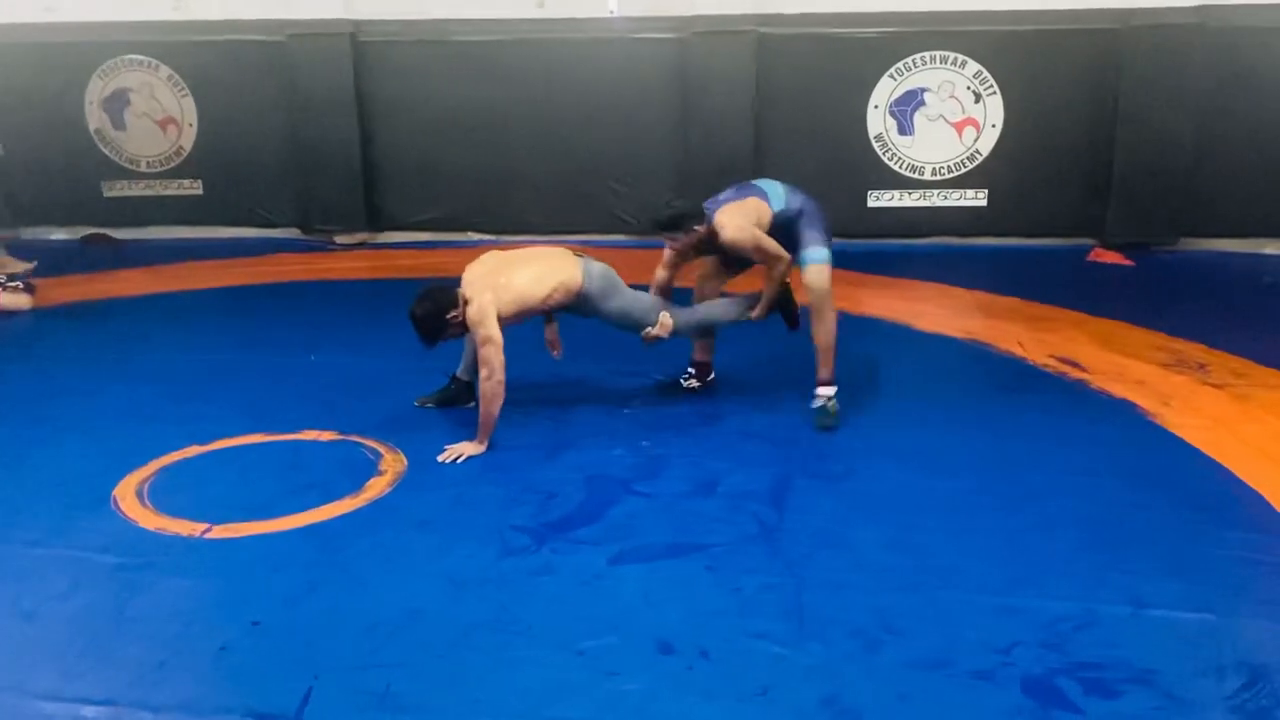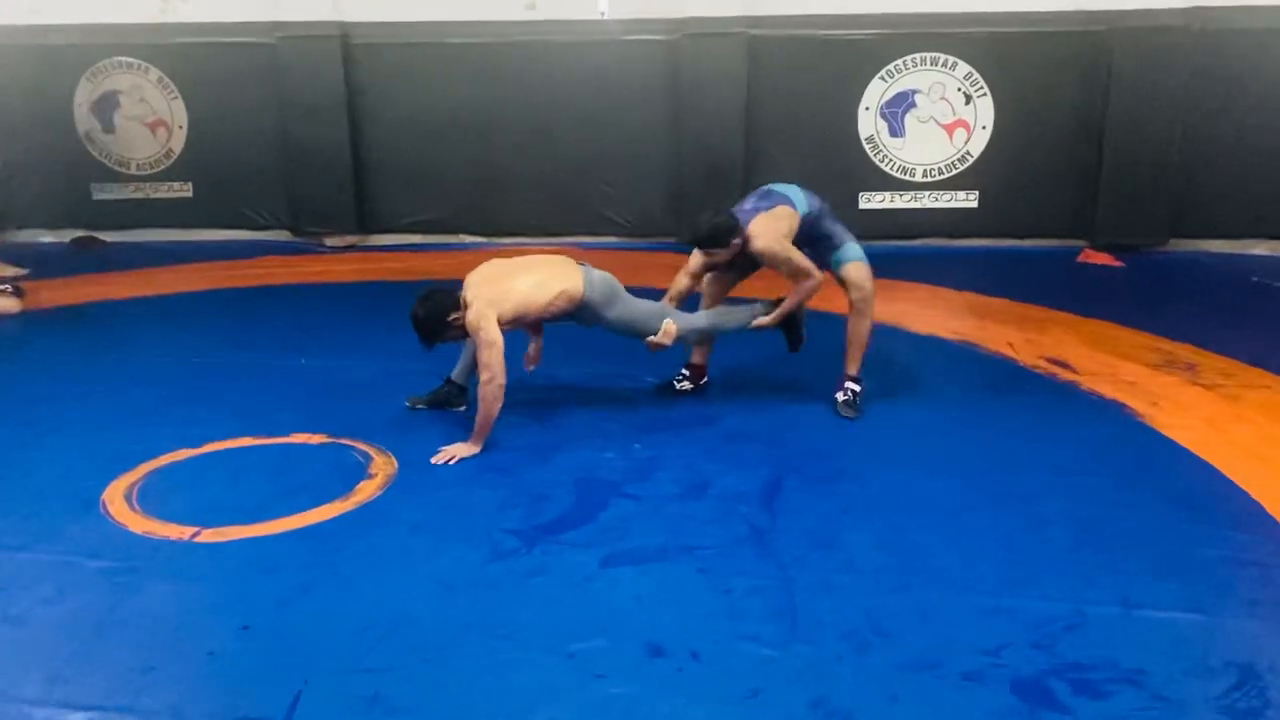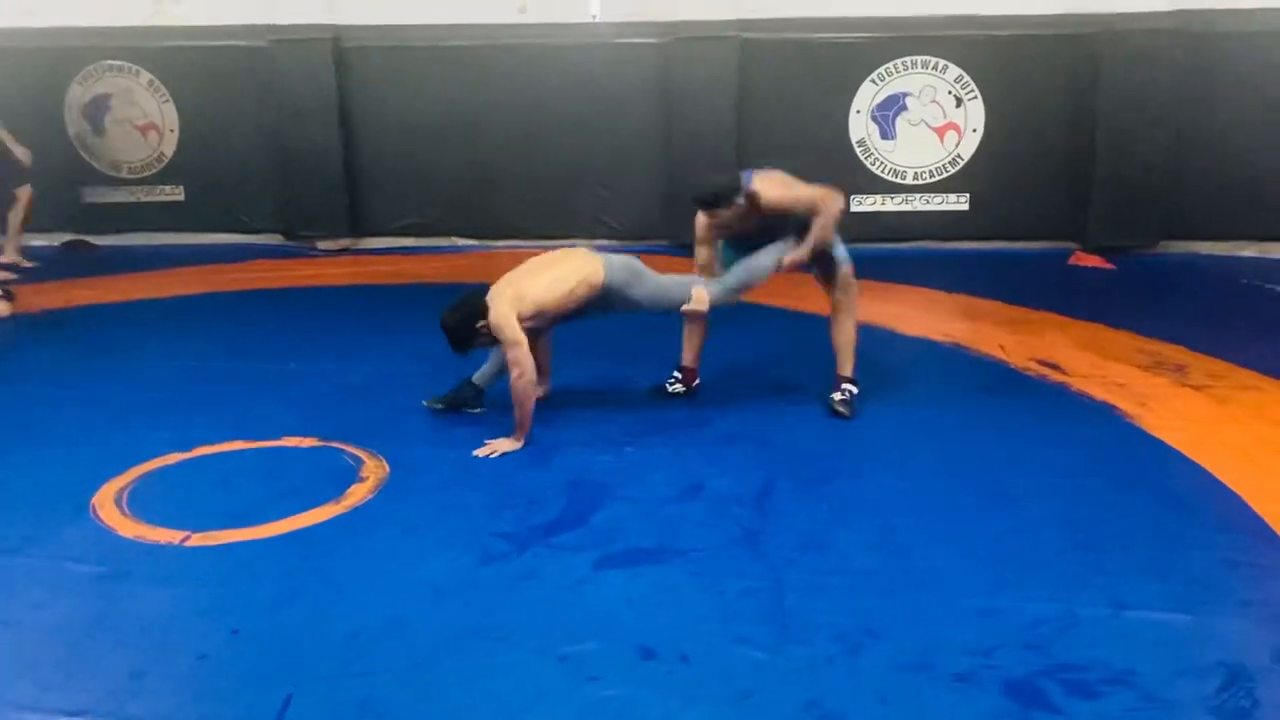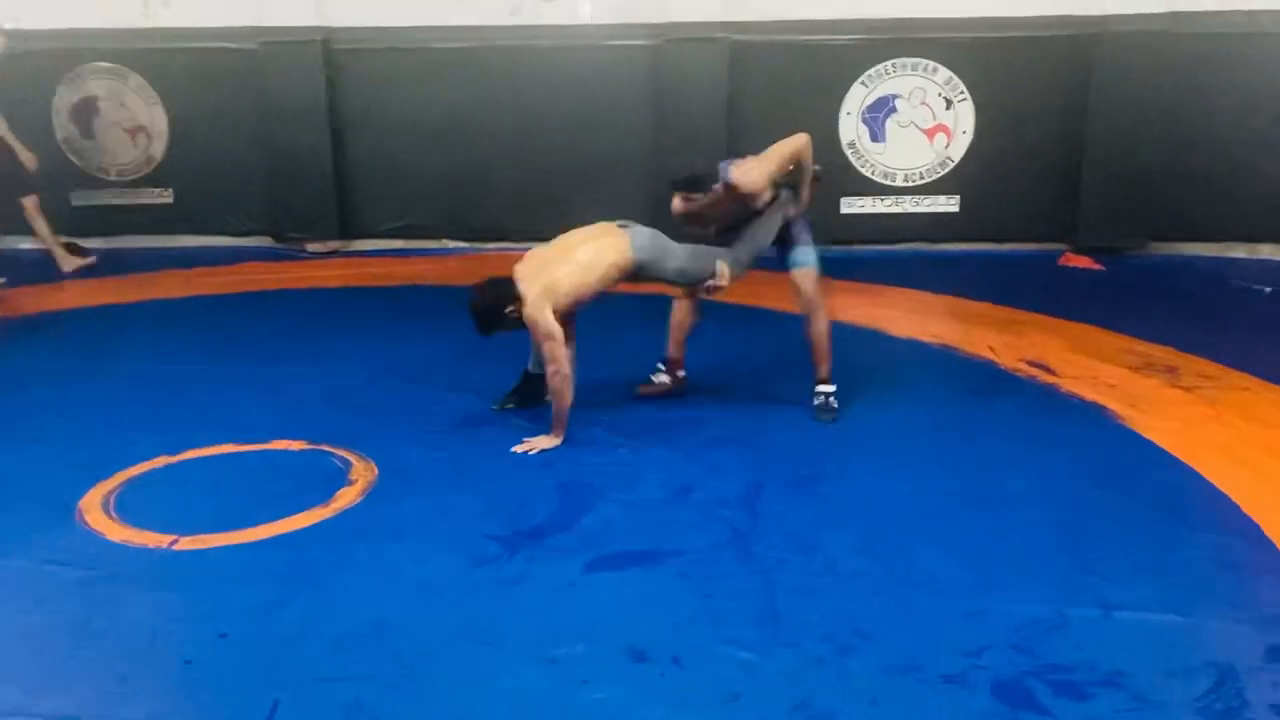
dt=0.2s
person 1, frame 1
left shoulder: (477, 311)
right shoulder: (474, 271)
left elbow: (493, 379)
left wrist: (480, 442)
right wrist: (550, 323)
left hip: (590, 288)
right hip: (574, 263)
left knee: (681, 320)
left ankle: (766, 304)
right ankle: (460, 388)
person 1, frame 2
left shoulder: (476, 315)
right shoulder: (475, 278)
left elbow: (492, 380)
left wrist: (476, 442)
right wrist: (536, 339)
left hip: (591, 296)
right hip: (576, 273)
left knee: (688, 328)
left ankle: (776, 314)
right ankle: (454, 388)
person 1, frame 3
left shoulder: (499, 318)
right shoulder: (501, 295)
left elbow: (521, 374)
left wrist: (518, 437)
right wrist: (541, 381)
left hip: (612, 281)
right hip: (599, 264)
left knee: (712, 294)
person 1, frame 4
left shoulder: (533, 307)
right shoulder: (524, 270)
left elbow: (559, 372)
left wrist: (557, 432)
left hip: (638, 252)
right hip: (624, 234)
left knee: (728, 266)
left ankle: (781, 205)
person 2, frame 1
left shoulder: (732, 234)
right shoulder: (691, 234)
left elbow: (782, 259)
right elbow: (665, 270)
left wrist: (764, 302)
left hip: (798, 213)
right hip: (759, 205)
left knee: (818, 287)
right knee: (705, 283)
left ankle: (825, 387)
right ankle: (701, 370)
person 2, frame 2
left shoulder: (764, 244)
right shoulder: (709, 246)
left elbow: (813, 279)
right elbow: (686, 279)
left wrist: (777, 316)
left hip: (812, 217)
left knee: (861, 287)
right knee: (713, 286)
left ankle: (850, 382)
right ankle: (696, 372)
person 2, frame 3
left shoulder: (769, 196)
right shoulder: (706, 220)
left elbow: (834, 202)
right elbow: (704, 269)
left wrist: (807, 250)
left hip: (795, 218)
right hip: (749, 232)
left knee: (844, 285)
left ankle: (845, 383)
right ankle: (687, 375)
person 2, frame 4
right shoulder: (680, 207)
left elbow: (802, 141)
left wrist: (802, 191)
left knee: (808, 293)
right knee: (688, 288)
left ankle: (824, 385)
right ankle: (673, 369)
